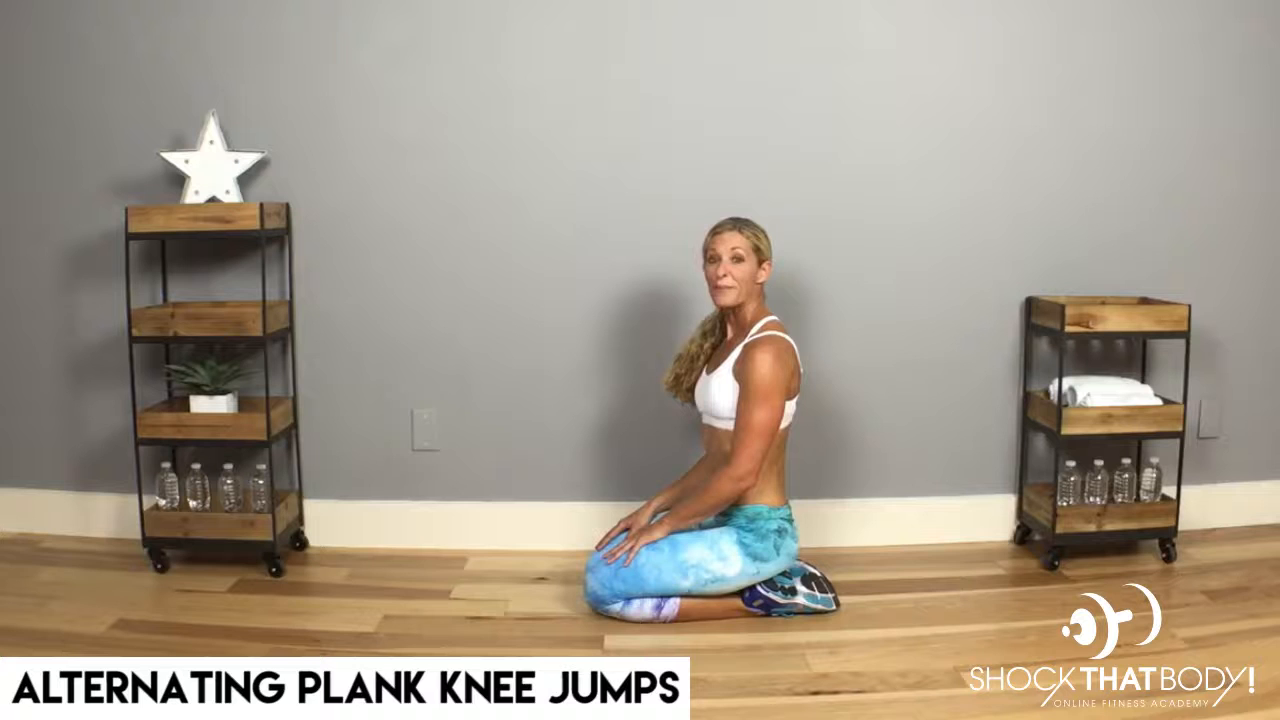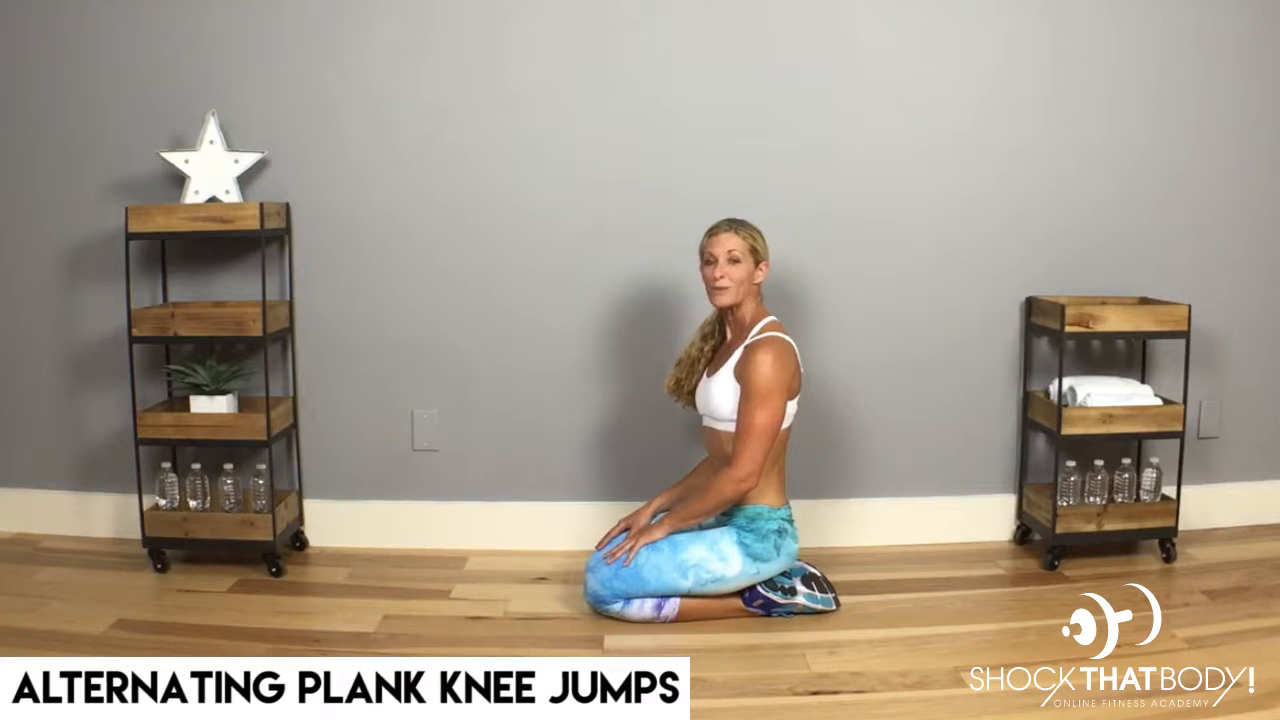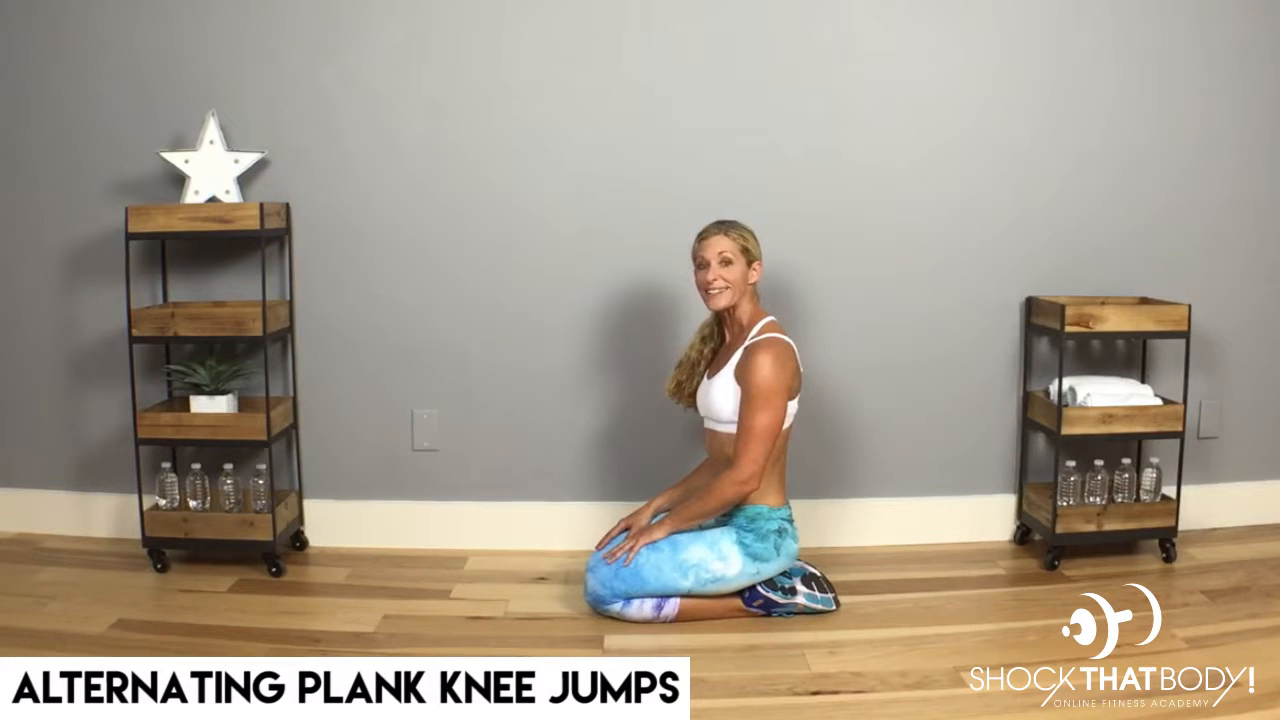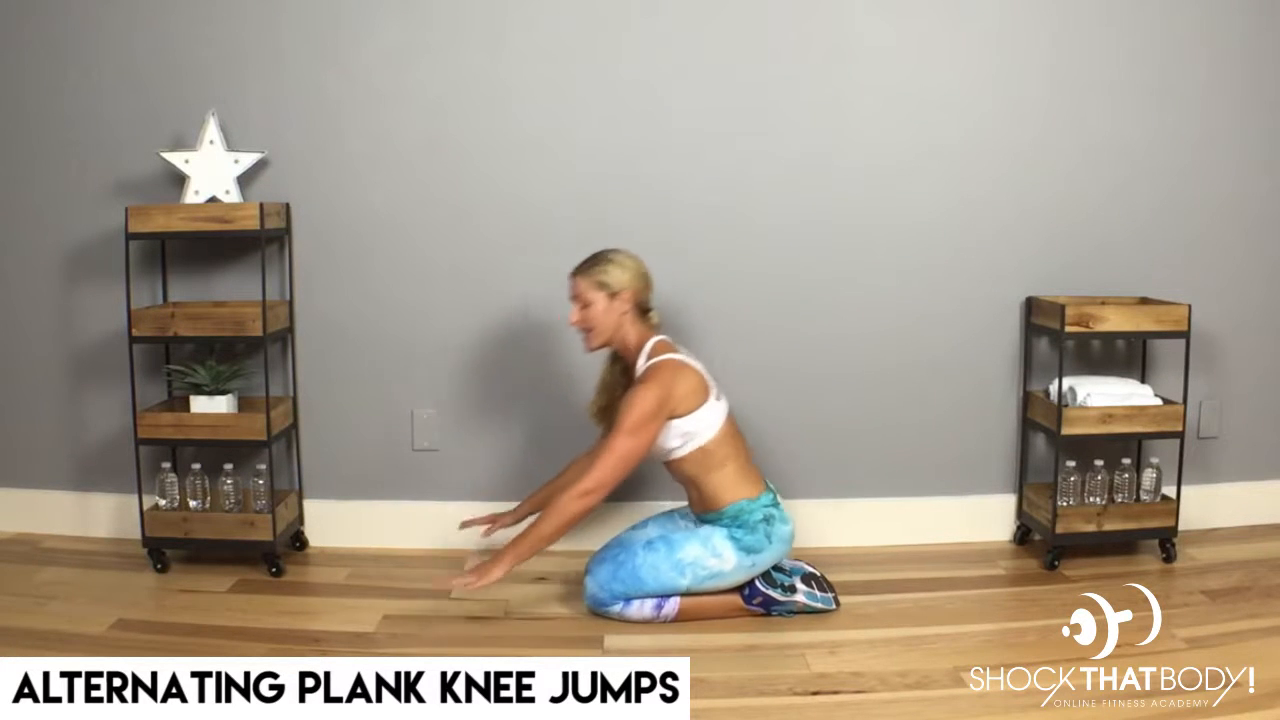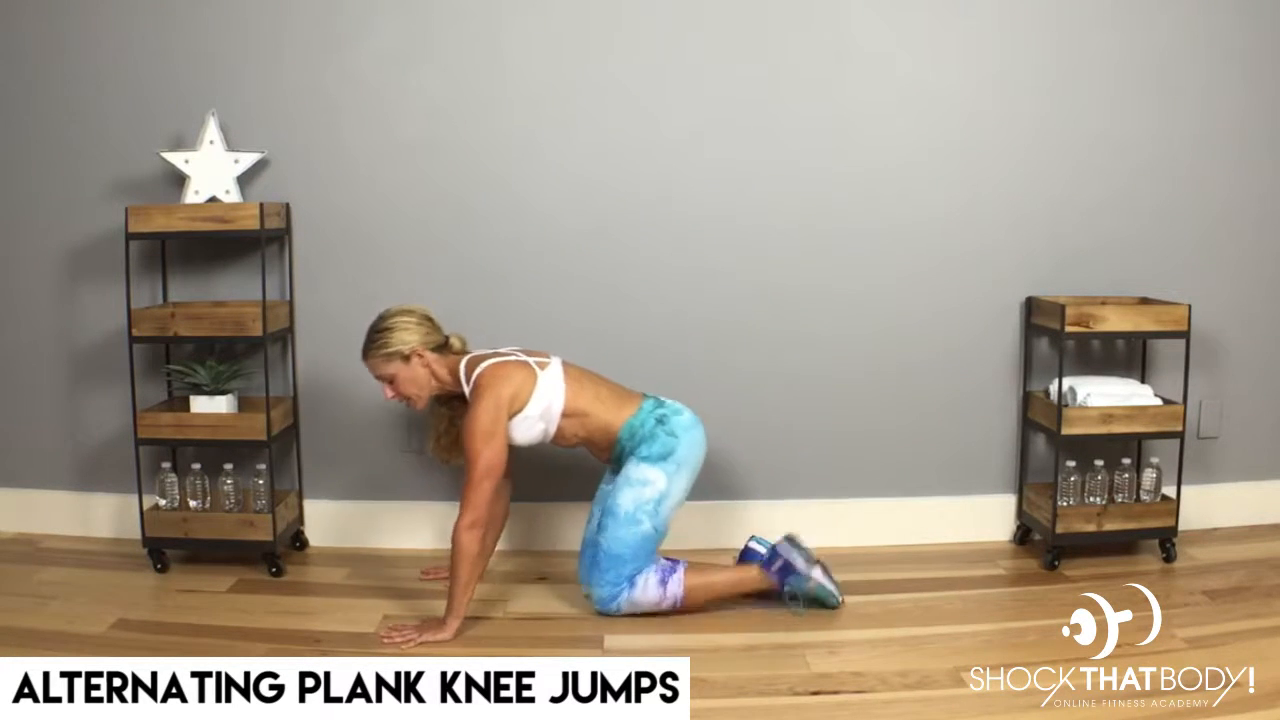
dt=1s
person 1, frame 1
left shoulder: (765, 350)
right shoulder: (724, 338)
left elbow: (741, 472)
left wrist: (664, 524)
right wrist: (653, 506)
left hip: (754, 532)
right hip: (726, 518)
left knee: (604, 585)
right knee: (605, 561)
left ankle: (760, 598)
right ankle: (773, 576)
person 1, frame 2
left shoulder: (766, 351)
right shoulder: (724, 340)
left elbow: (742, 474)
left wrist: (664, 524)
right wrist: (653, 506)
left hip: (755, 532)
right hip: (727, 518)
left knee: (604, 584)
right knee: (607, 559)
left ankle: (760, 598)
right ankle: (772, 577)
person 1, frame 3
left shoulder: (766, 353)
right shoulder: (722, 342)
left elbow: (744, 476)
left wrist: (665, 525)
right wrist: (653, 507)
left hip: (756, 533)
right hip: (727, 519)
left knee: (604, 585)
right knee: (609, 559)
left ankle: (759, 598)
right ankle: (768, 577)
person 1, frame 4
left shoulder: (659, 381)
right shoulder: (642, 360)
left elbow: (588, 490)
right elbow: (595, 457)
left wrist: (504, 561)
right wrist: (518, 514)
left hip: (748, 529)
right hip: (718, 518)
left knee: (603, 590)
right knee: (607, 567)
left ankle: (757, 595)
right ankle: (763, 567)
person 1, frame 5
left shoulder: (487, 395)
right shoulder: (476, 378)
left elbow: (471, 521)
right elbow: (498, 490)
left wrist: (450, 622)
right wrist: (475, 568)
left hip: (663, 435)
right hip: (639, 442)
left knee: (615, 596)
right knee: (599, 580)
left ankle: (776, 570)
right ankle: (756, 568)
